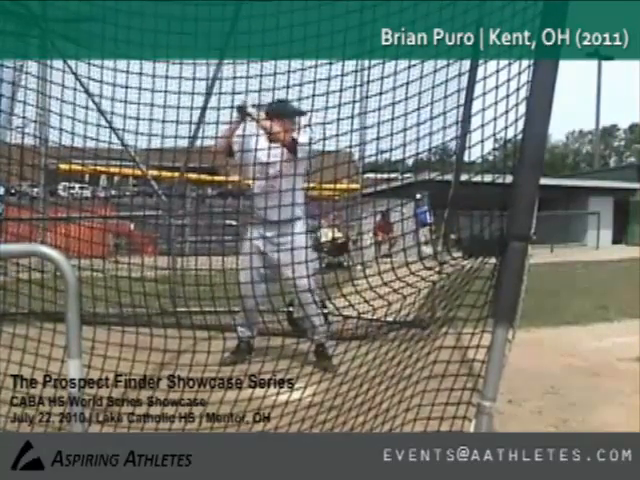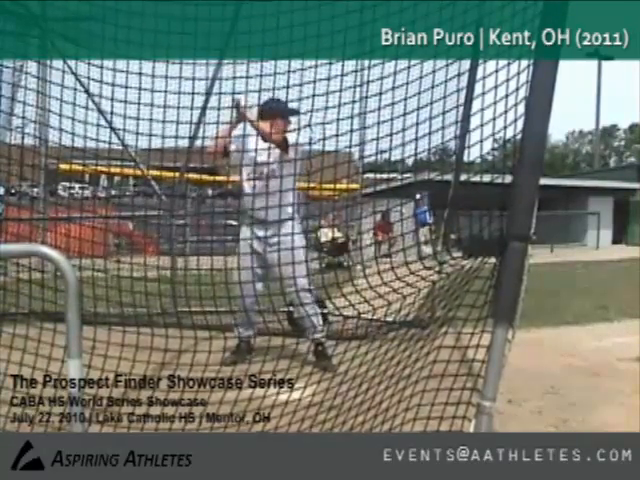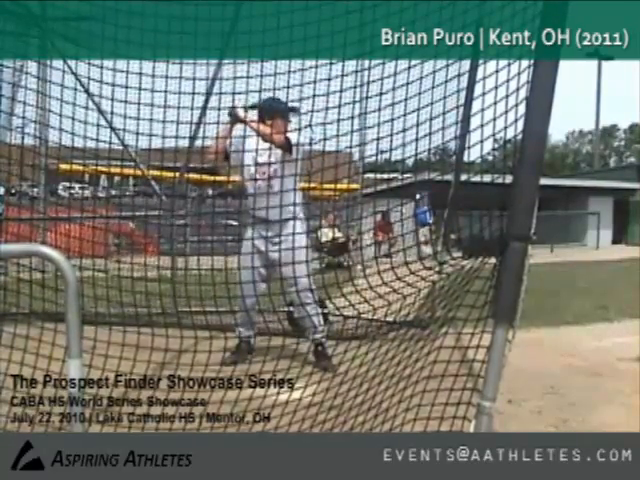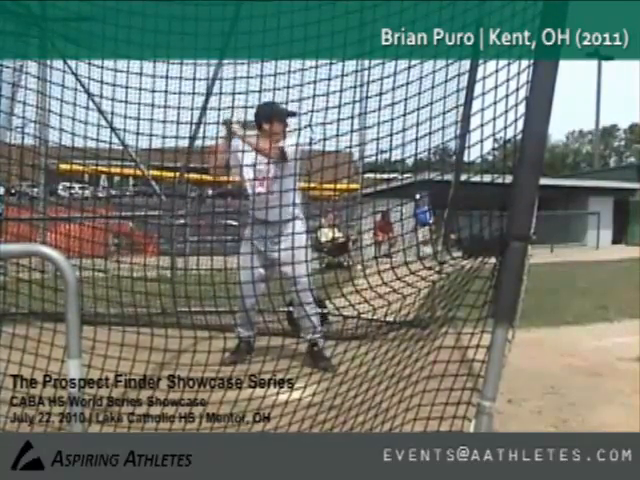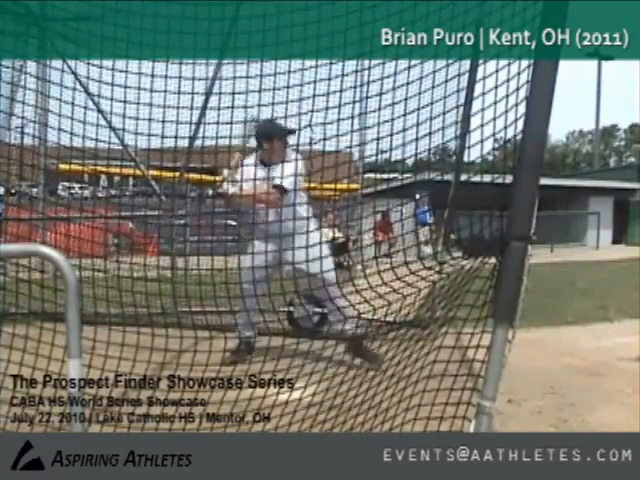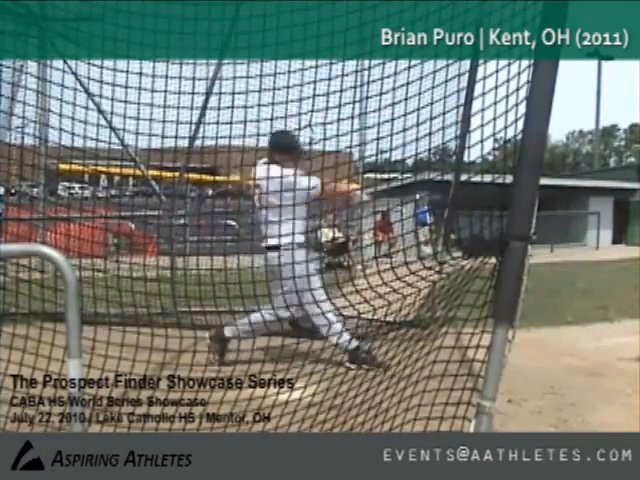
dt=0.3s
person 1, frame 1
left shoulder: (299, 145)
right shoulder: (251, 142)
left elbow: (281, 137)
right elbow: (222, 147)
left wrist: (254, 115)
right wrist: (239, 121)
left hip: (291, 228)
right hip: (259, 227)
left knee: (304, 288)
right knee: (249, 288)
left ankle: (320, 345)
right ankle: (245, 342)
person 1, frame 2
left shoulder: (292, 145)
right shoulder: (246, 142)
left elbow: (274, 137)
right elbow: (215, 149)
left wrist: (248, 115)
right wrist: (236, 121)
left hip: (285, 227)
right hip: (252, 227)
left knee: (300, 287)
right knee: (247, 288)
left ankle: (319, 345)
right ankle: (245, 342)
person 1, frame 3
left shoulder: (294, 142)
right shoulder: (245, 144)
left elbow: (277, 139)
right elbow: (215, 155)
left wrist: (245, 119)
right wrist: (231, 123)
left hip: (289, 227)
right hip: (257, 227)
left knee: (302, 286)
right knee: (248, 288)
left ankle: (319, 345)
right ankle: (245, 341)
person 1, frame 4
left shoulder: (293, 145)
right shoulder: (243, 147)
left elbow: (272, 152)
left wrist: (240, 134)
right wrist: (230, 136)
left hip: (289, 227)
right hip: (257, 227)
left knee: (301, 286)
right knee: (247, 288)
left ankle: (315, 345)
right ankle: (245, 342)
person 1, frame 5
left shoulder: (292, 162)
right shoulder: (248, 166)
left elbow: (272, 197)
right elbow: (244, 202)
left wrist: (238, 193)
left hip: (304, 236)
right hip: (267, 238)
left knee: (329, 287)
right knee: (249, 289)
left ankle: (354, 338)
right ankle: (245, 342)
person 1, frame 6
left shoulder: (261, 168)
right shoulder: (285, 178)
right elbow: (327, 191)
right wrist: (347, 192)
left hip: (294, 247)
right hip: (286, 249)
left knee: (314, 302)
right knee: (287, 307)
left ankle: (351, 347)
right ankle: (225, 334)
